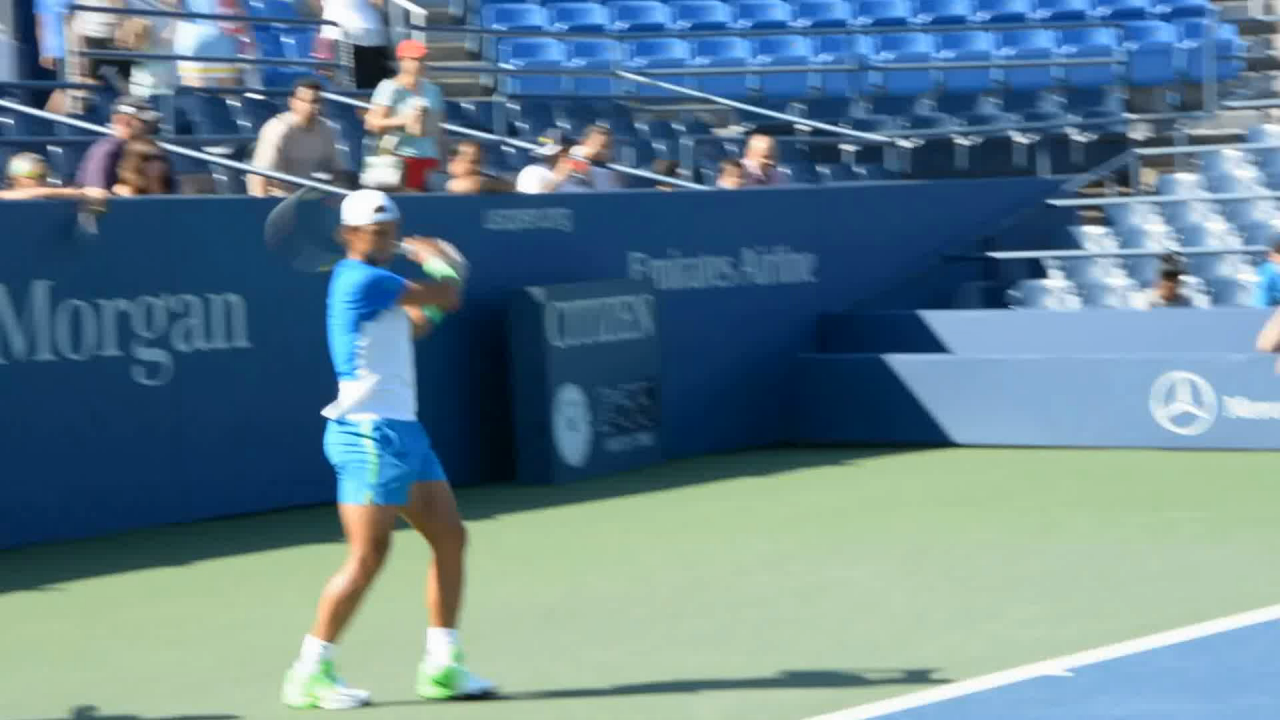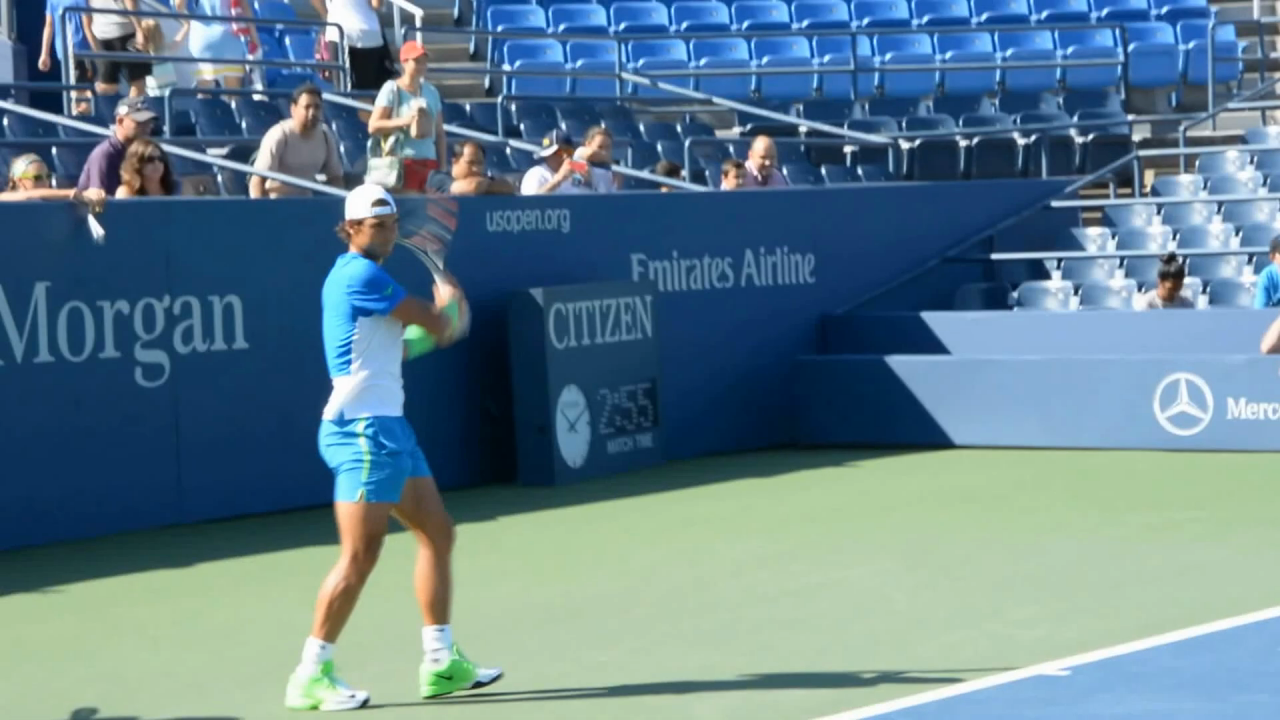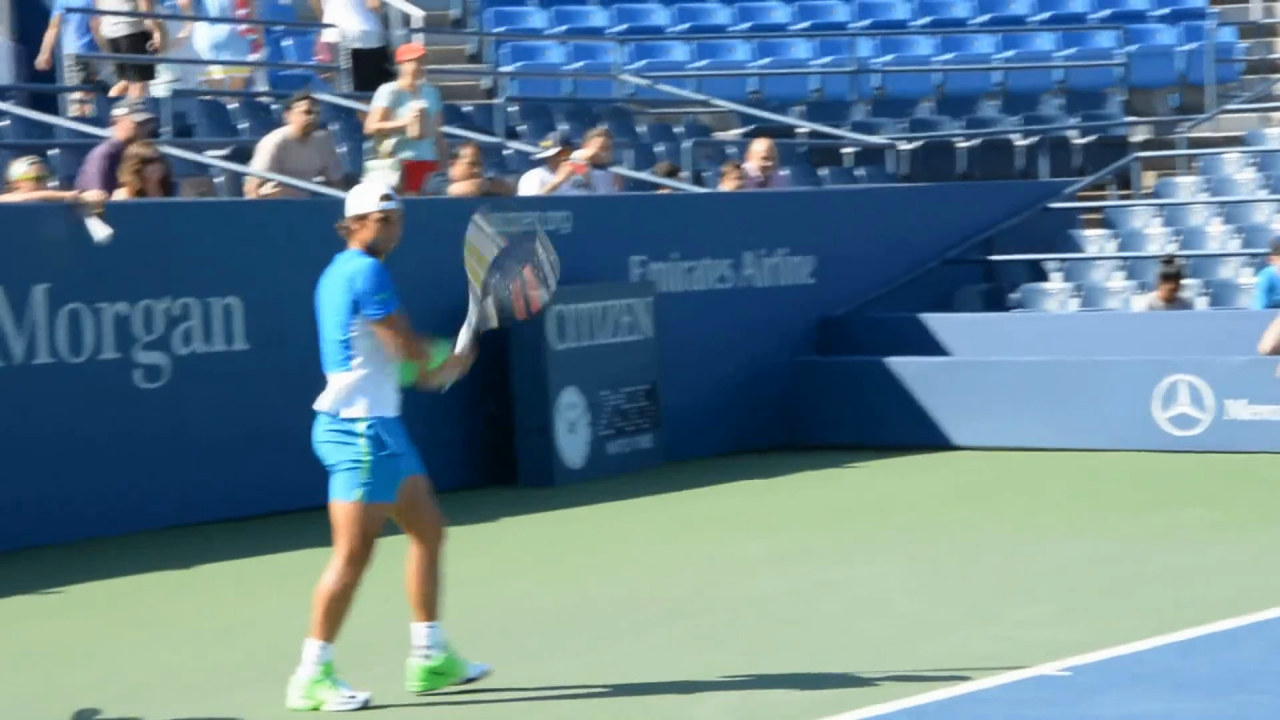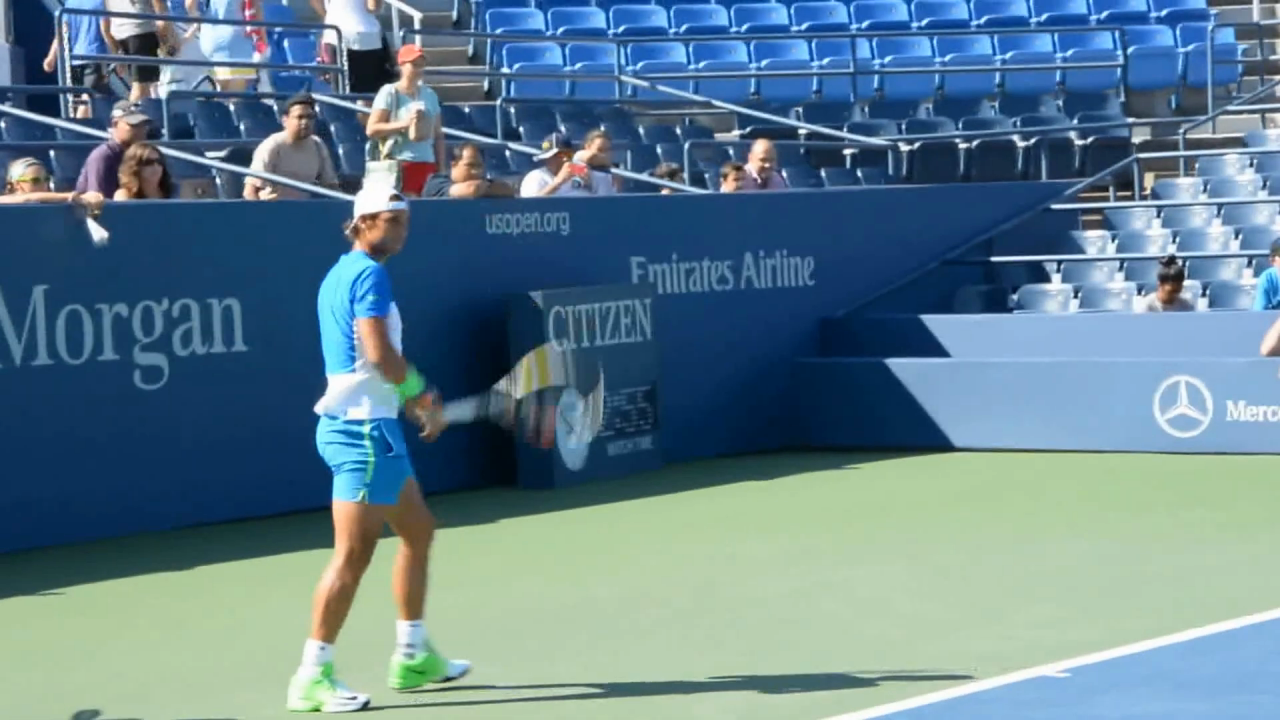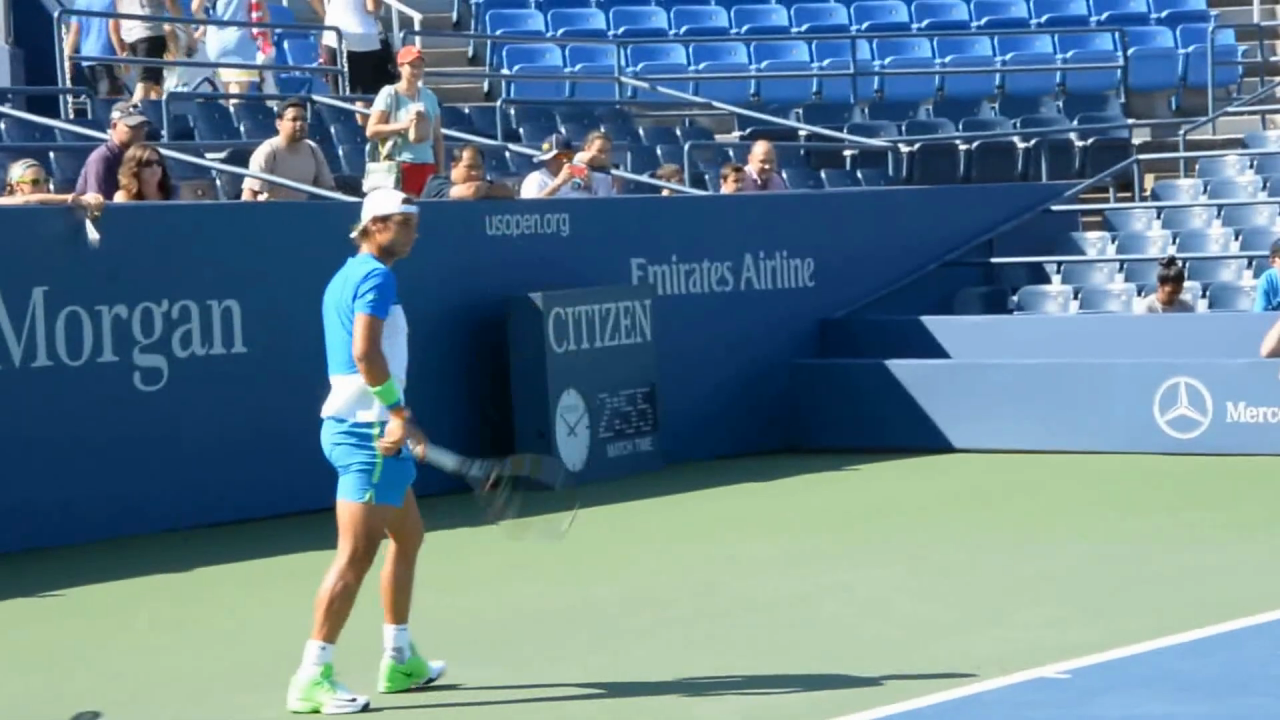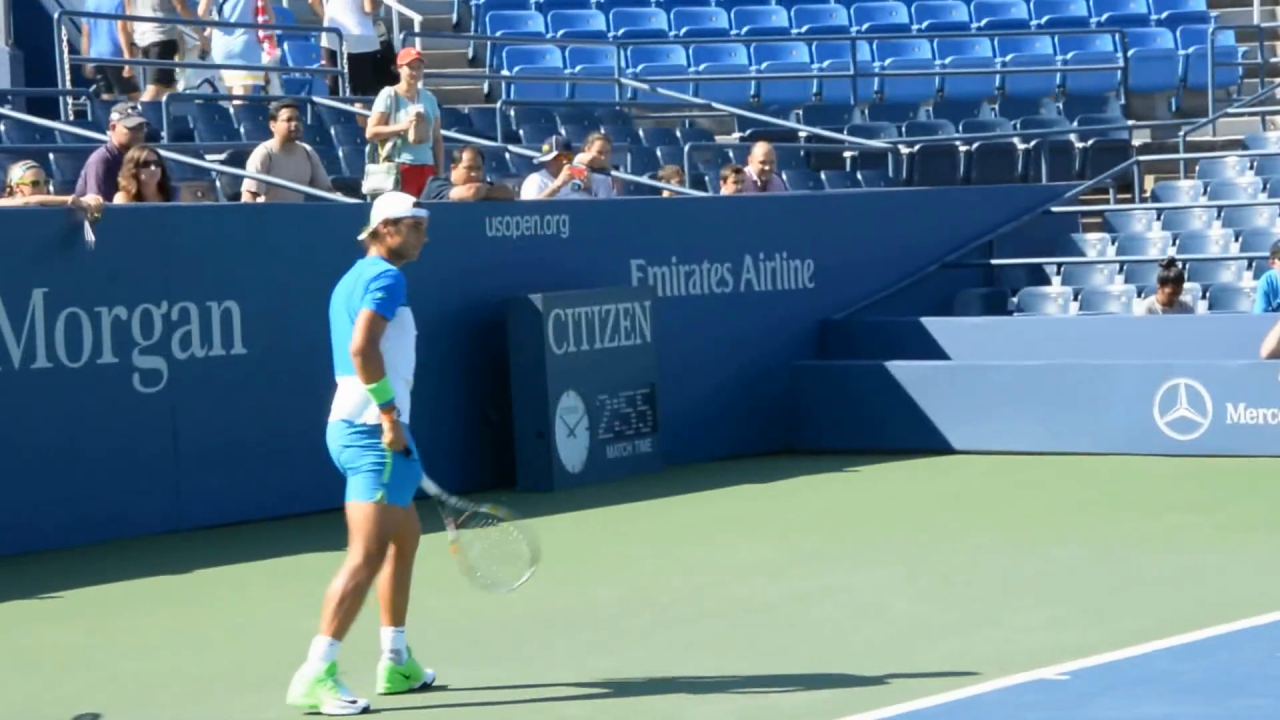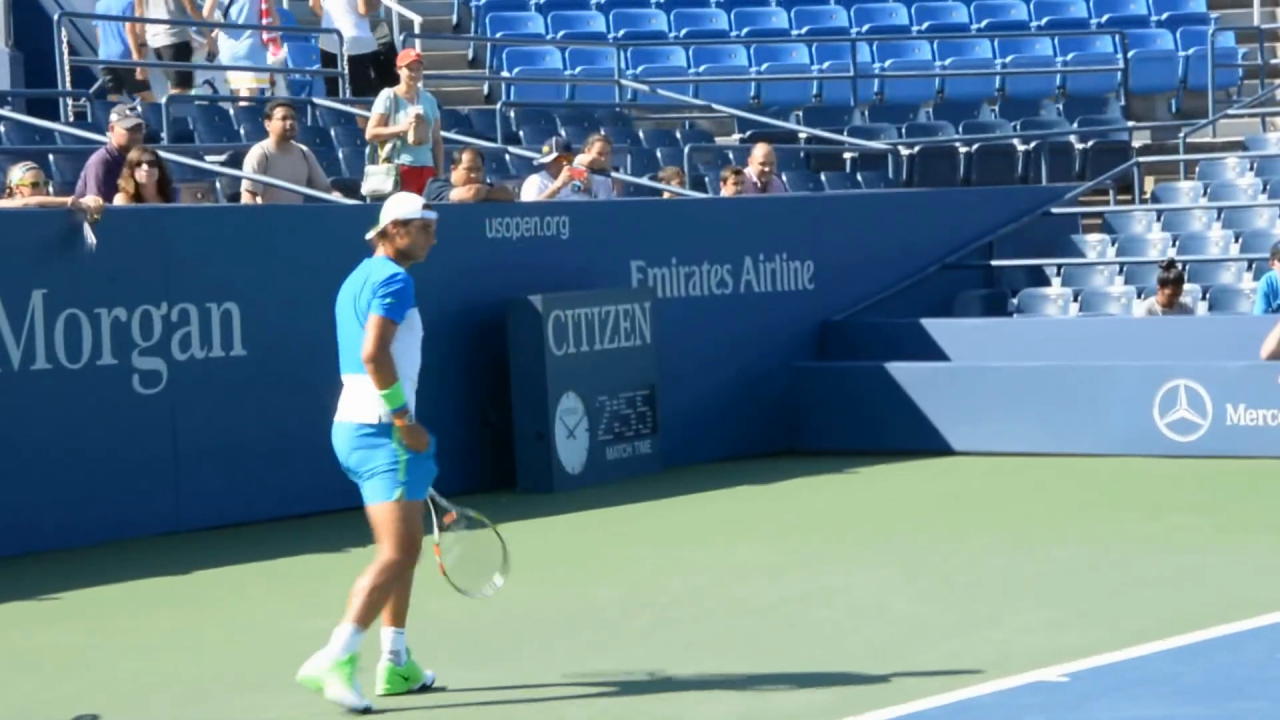
dt=0.1s
person 1, frame 1
left shoulder: (370, 282)
right shoulder: (363, 280)
left elbow: (422, 316)
right elbow: (444, 295)
left wrist: (431, 257)
right wrist: (443, 263)
left hip: (401, 431)
right hip: (370, 434)
left knee: (451, 539)
right knee: (367, 559)
left ankle: (442, 667)
right ankle: (309, 674)
person 1, frame 2
left shoulder: (361, 276)
right shoulder: (361, 274)
left elbow: (412, 337)
right elbow: (434, 318)
left wrist: (437, 325)
right wrist: (448, 301)
left hip: (385, 428)
right hip: (362, 433)
left knee: (438, 533)
right knee: (359, 556)
left ankle: (441, 662)
right ankle: (311, 675)
person 1, frame 3
left shoulder: (348, 272)
right shoulder: (366, 272)
right elbow: (407, 345)
left wrist: (432, 369)
right wrist: (446, 359)
left hip: (373, 426)
right hip: (360, 428)
left knee: (429, 531)
right knee: (353, 555)
left ankle: (433, 658)
right ankle: (311, 677)
person 1, frame 4
left shoulder: (345, 274)
right shoulder: (367, 273)
right elbow: (380, 355)
left wrist: (412, 398)
right wrist: (420, 394)
left hip: (371, 427)
right hip: (361, 430)
left knee: (418, 532)
right knee: (353, 555)
left ankle: (413, 657)
right ankle: (312, 677)
person 1, frame 5
left shoulder: (349, 276)
right shoulder: (376, 275)
right elbow: (366, 351)
left wrist: (395, 416)
right wrist: (397, 410)
left hip: (359, 426)
right hip: (366, 431)
left knee: (408, 536)
right knee: (355, 556)
left ankle: (400, 659)
person 1, frame 6
left shoulder: (354, 279)
right shoulder: (386, 277)
right elbow: (362, 348)
right wrist: (389, 409)
left hip: (357, 428)
right hip: (373, 433)
left knee: (405, 540)
right knee: (367, 556)
left ankle: (397, 662)
right ankle: (315, 675)
person 1, frame 7
left shoulder: (358, 279)
right shoulder: (393, 279)
right elbow: (374, 354)
right wrist: (405, 415)
left hip: (352, 427)
right hip: (381, 430)
left knee: (400, 547)
right knee: (398, 554)
left ankle: (395, 663)
right ankle: (334, 659)
